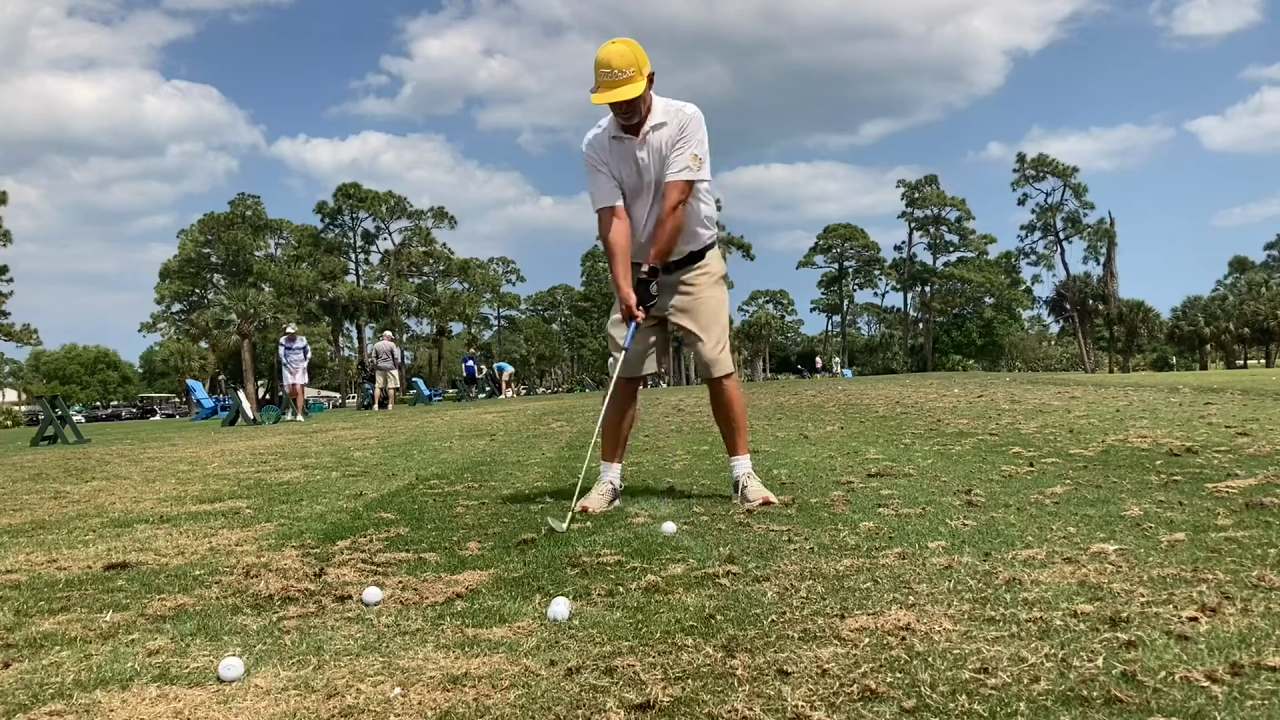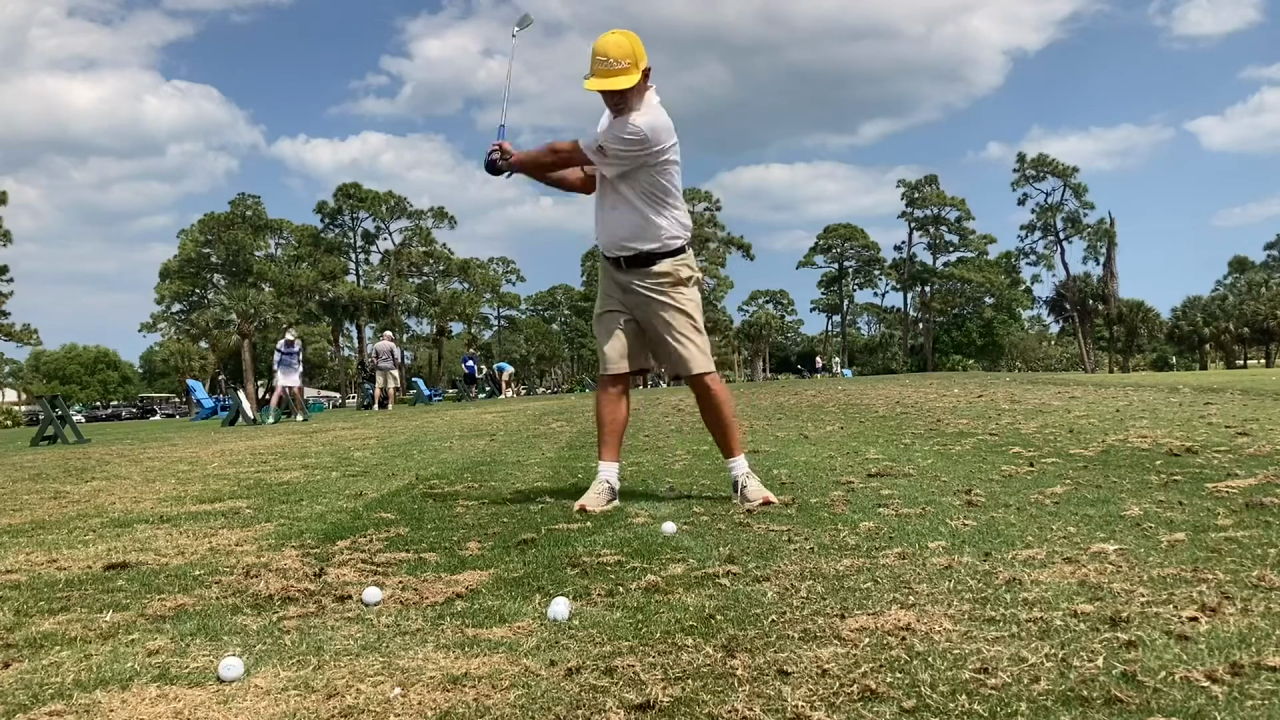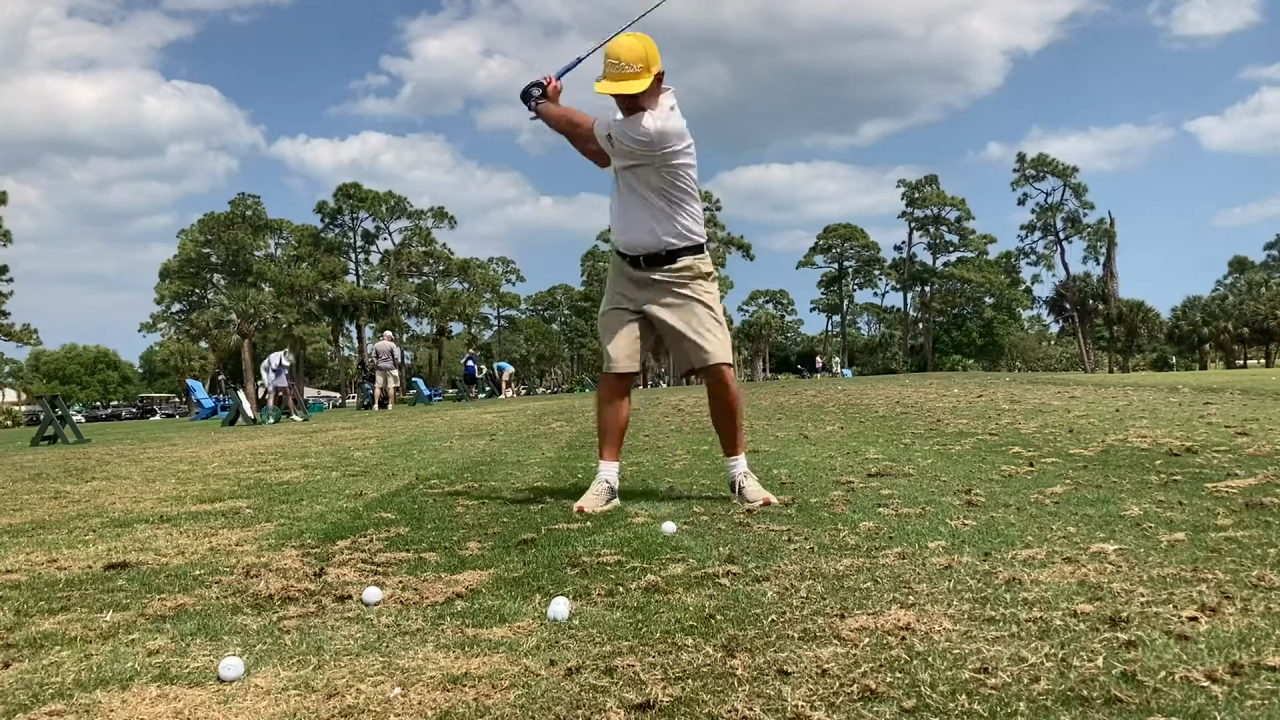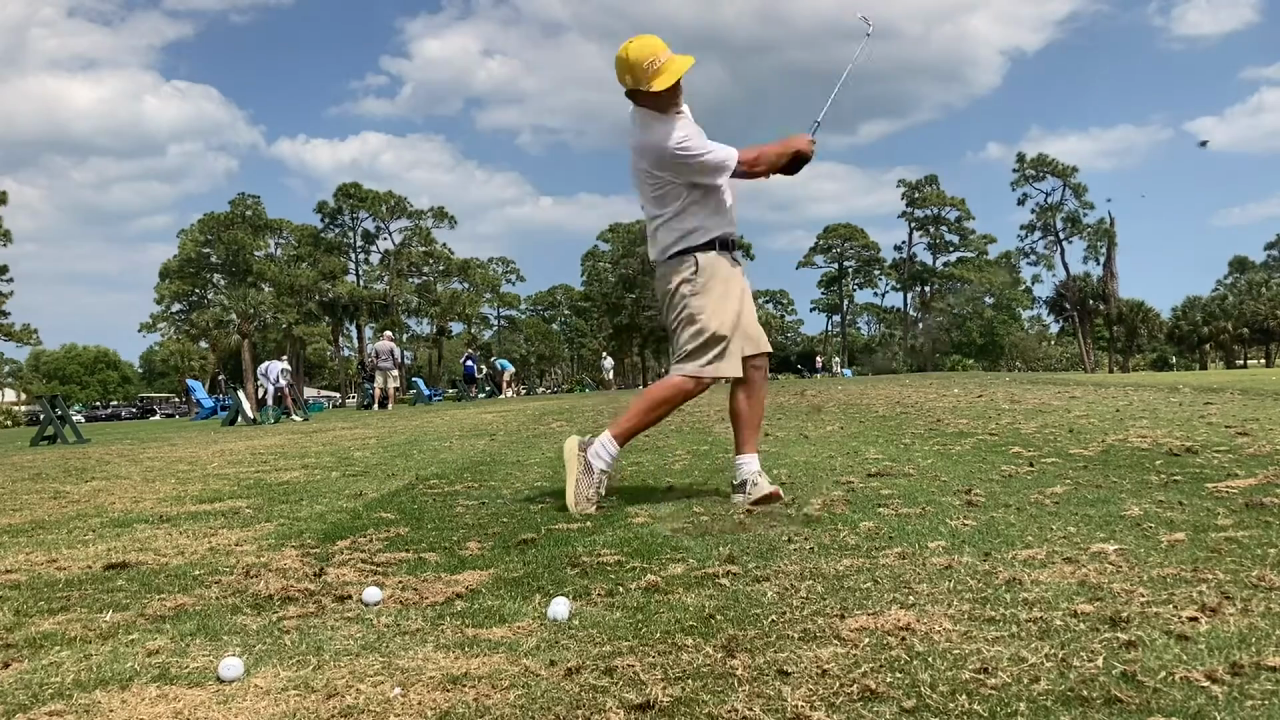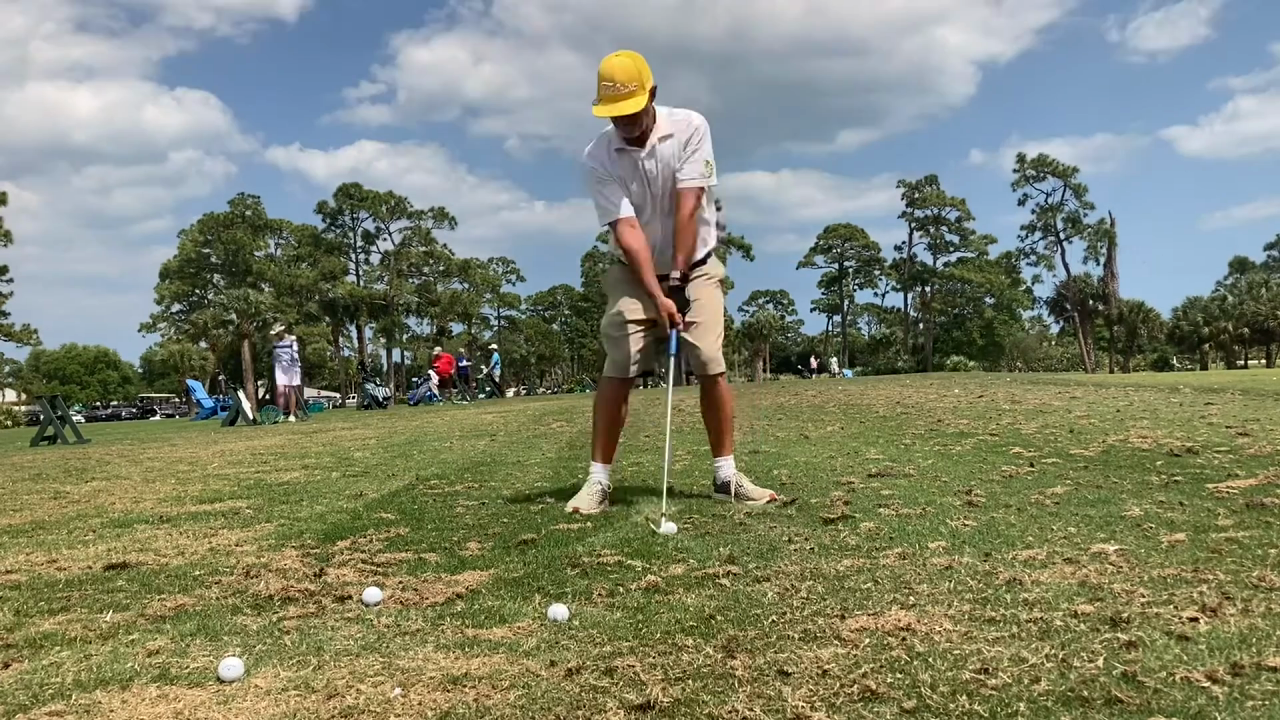
dt=0.4s
person 1, frame 1
left shoulder: (686, 120)
right shoulder: (595, 143)
left elbow: (674, 203)
right elbow: (612, 218)
left wrist: (652, 269)
right wrist: (624, 284)
left hip: (695, 265)
right hip: (635, 270)
left knee: (718, 369)
right knee: (625, 372)
left ankle: (744, 475)
right ankle: (608, 479)
person 1, frame 2
left shoulder: (644, 127)
right shoulder: (618, 114)
left elbow: (570, 152)
right elbow: (588, 178)
left wrist: (516, 159)
right wrist: (526, 164)
left hip: (661, 270)
right hip: (615, 269)
left knee: (699, 371)
right knee: (613, 373)
left ankle: (741, 474)
right ankle: (606, 480)
person 1, frame 3
left shoulder: (661, 125)
right shoulder: (628, 116)
left elbow: (587, 133)
right elbow: (602, 153)
left wrist: (542, 107)
right wrist: (553, 106)
left hip: (680, 269)
right hip: (628, 268)
left knee: (718, 368)
right knee: (618, 373)
left ankle: (739, 474)
right ankle: (607, 479)
person 1, frame 4
left shoulder: (666, 115)
right shoulder: (663, 140)
left elbow: (725, 159)
right elbow: (745, 165)
left wrist: (782, 152)
right wrist: (794, 146)
left hip: (713, 261)
right hip: (697, 265)
left knee: (752, 363)
right knee: (696, 372)
left ankle: (749, 475)
right ankle: (598, 452)
person 1, frame 5
left shoulder: (690, 127)
right shoulder: (598, 155)
left elbow: (689, 208)
right elbow: (626, 229)
left wrist: (677, 278)
right wrist: (655, 293)
left hip: (695, 269)
right hip: (634, 274)
left knee: (712, 370)
right knee: (618, 373)
left ankle: (726, 475)
right ankle: (598, 480)
